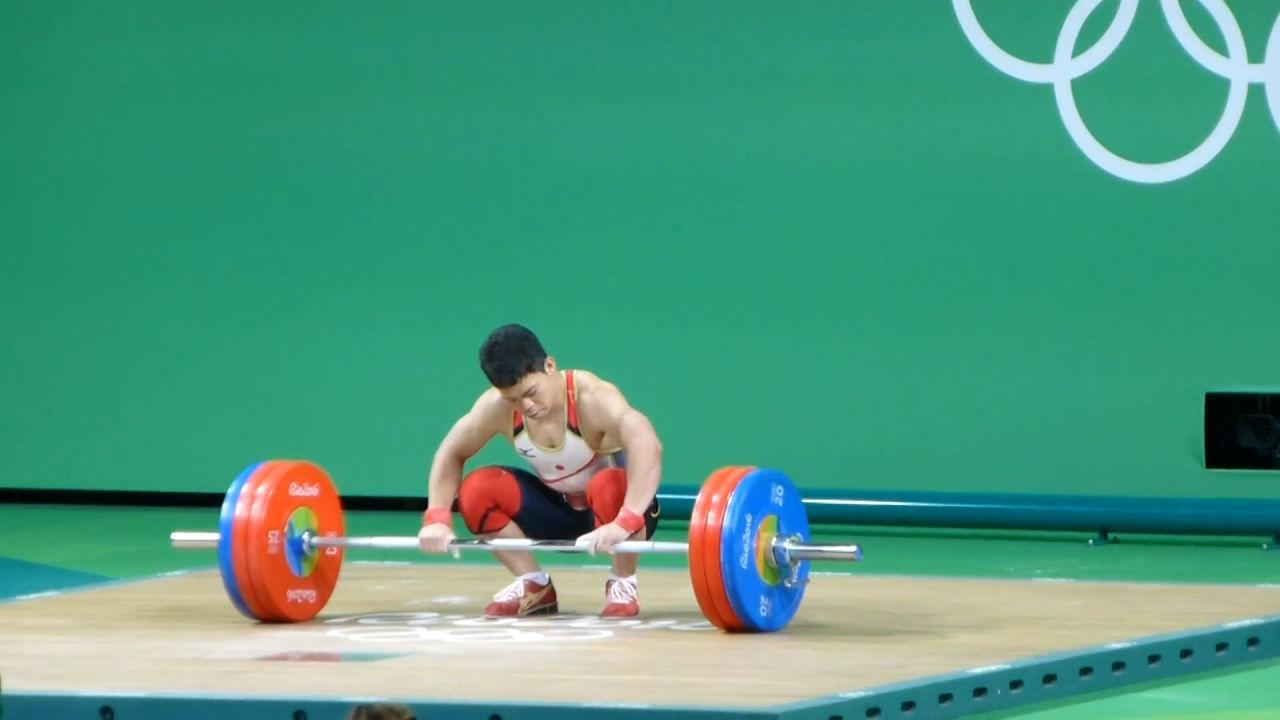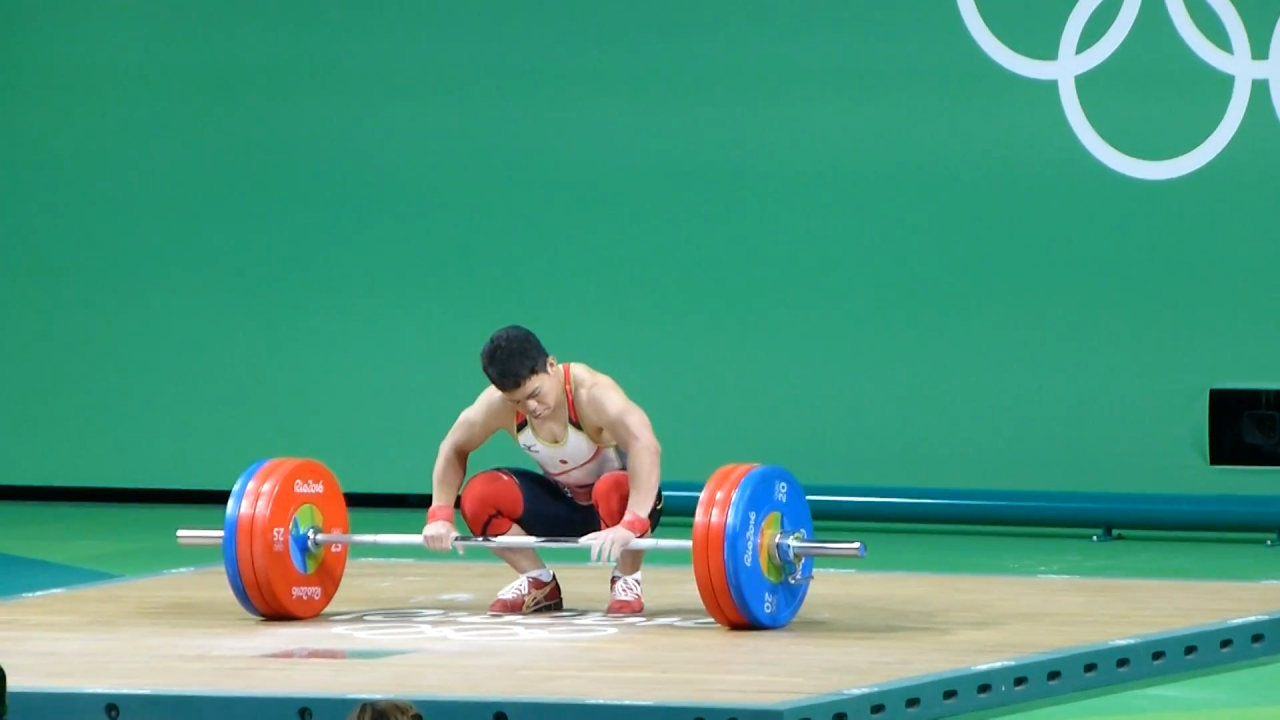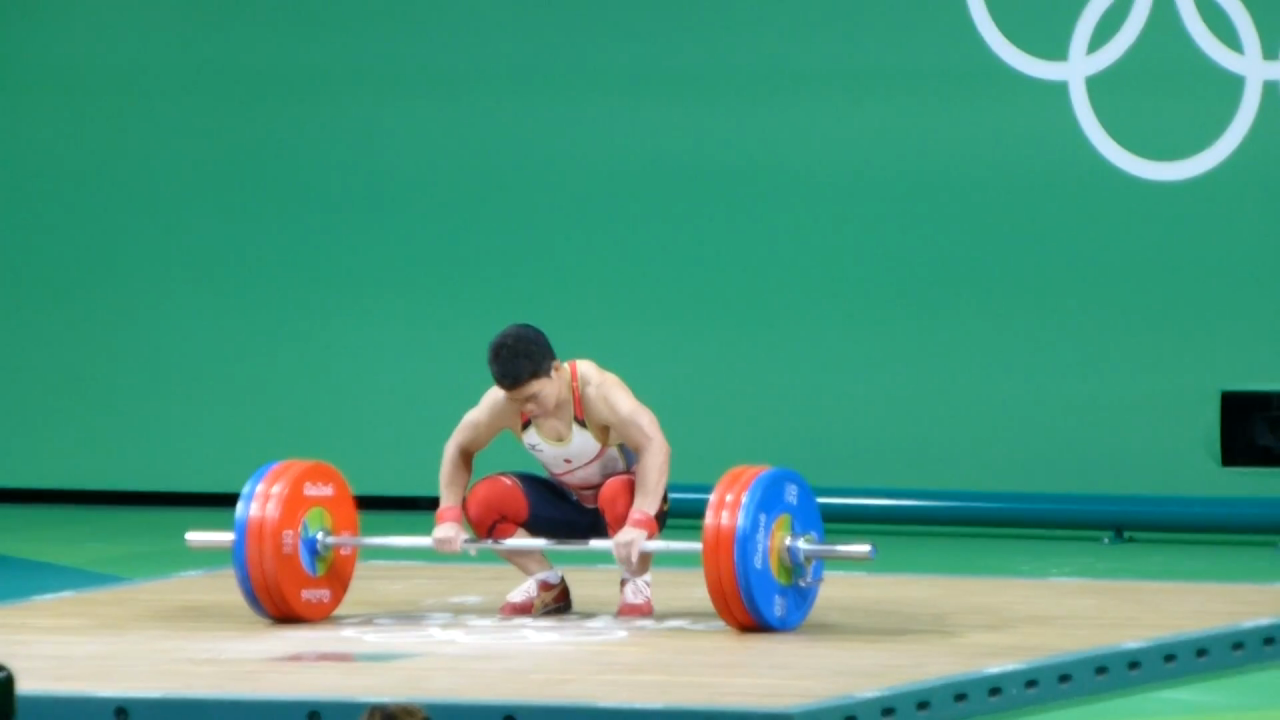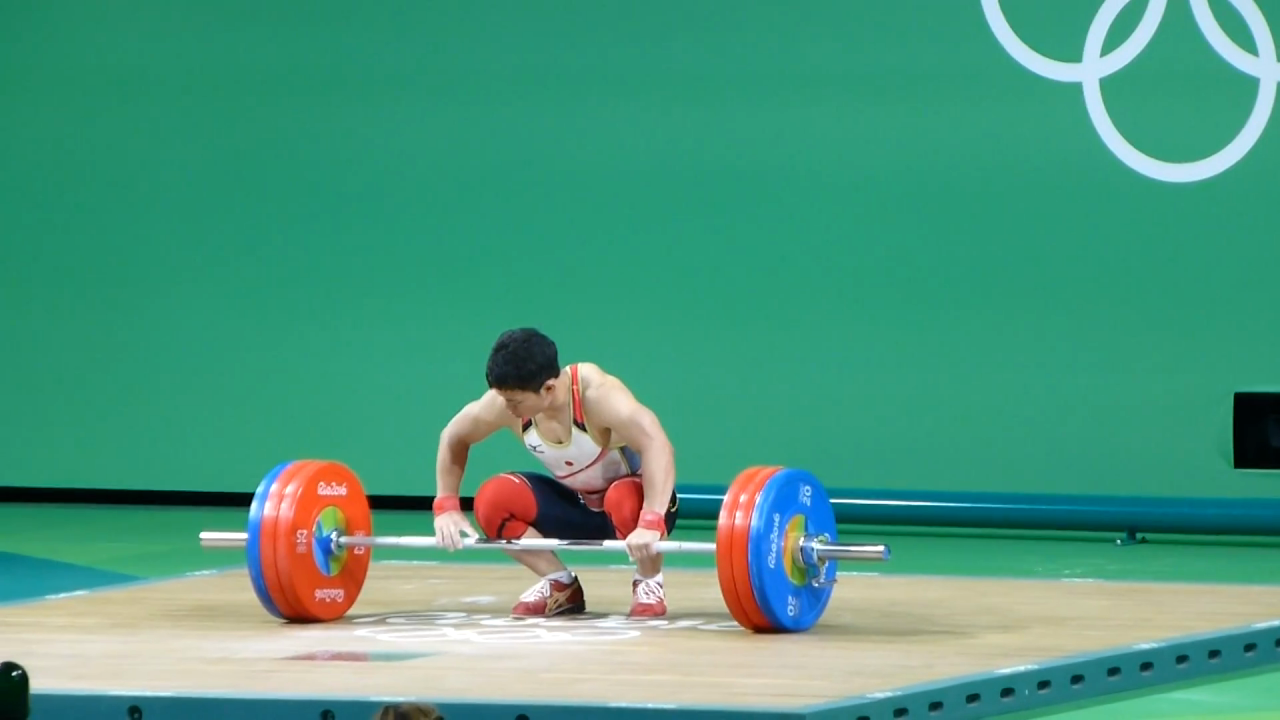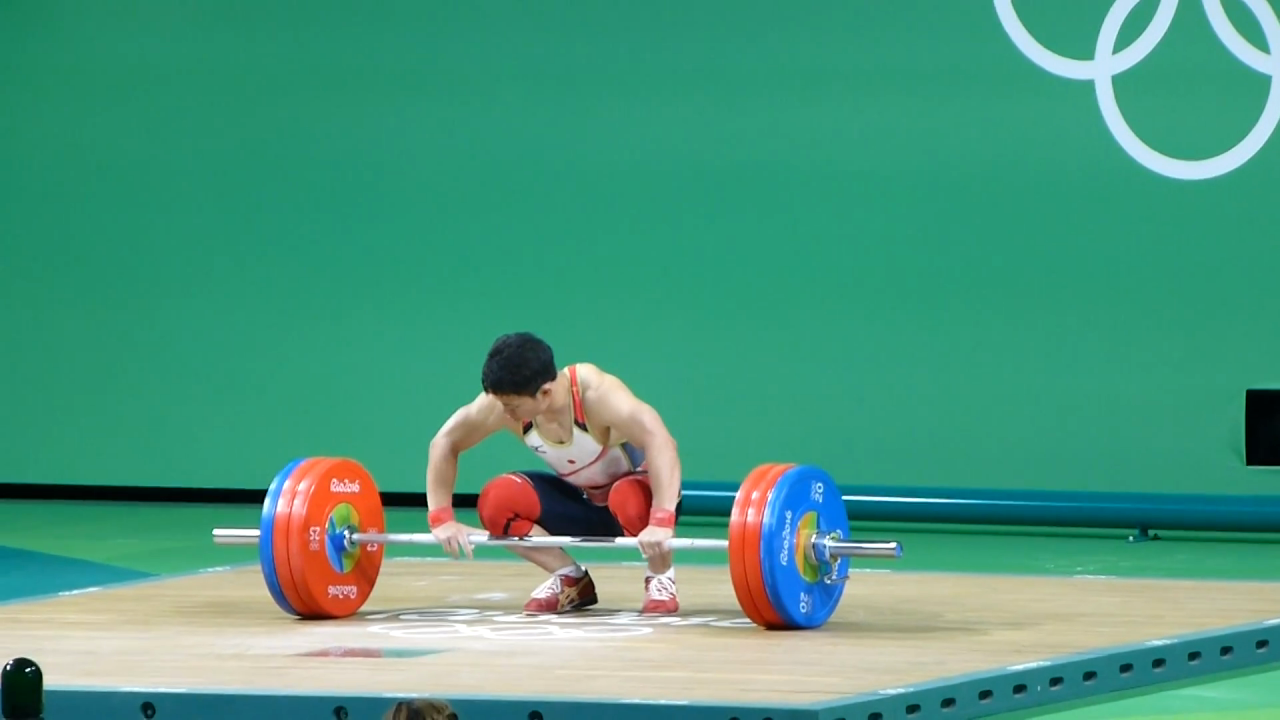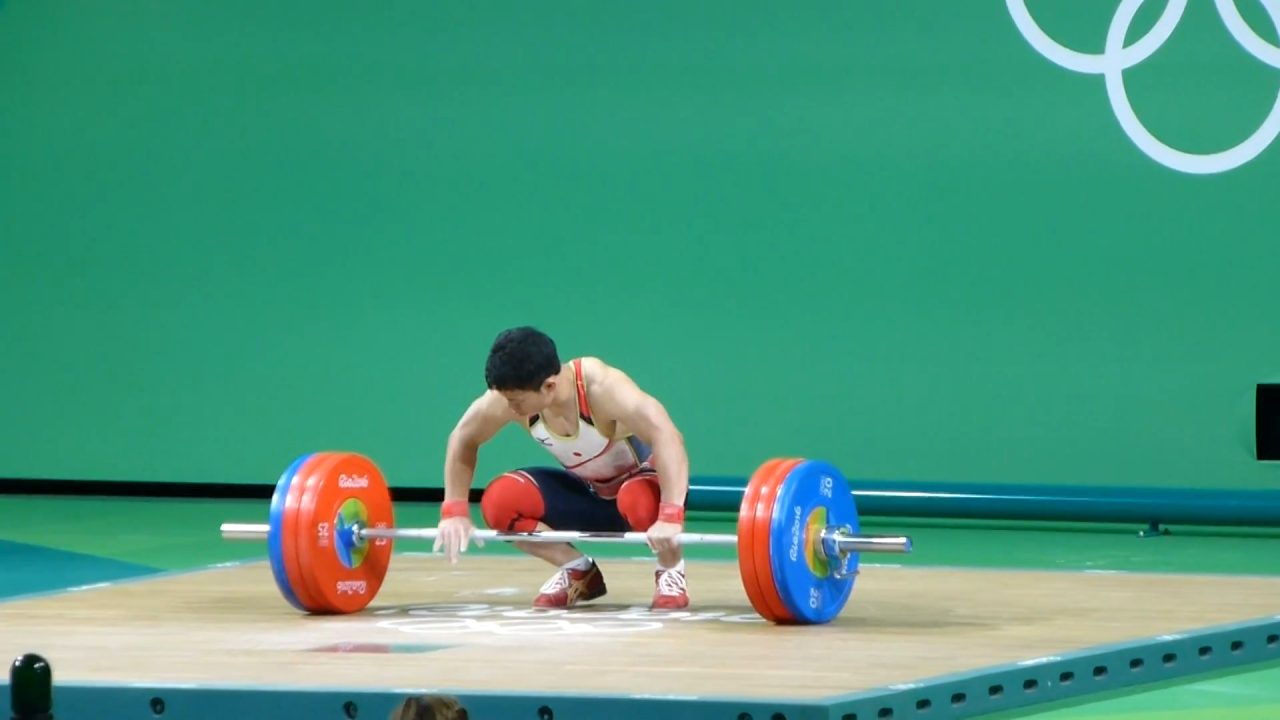
dt=0.3s
person 1, frame 1
left shoulder: (592, 396)
right shoulder: (496, 406)
left elbow: (648, 447)
right elbow: (451, 453)
left wrist: (624, 523)
right wrist: (436, 518)
left hip: (612, 507)
right hip: (560, 512)
left knee: (610, 487)
right knee: (477, 489)
left ankle: (623, 583)
right ankle: (535, 585)
person 1, frame 2
left shoulder: (591, 391)
right shoulder: (497, 403)
left elbow: (646, 445)
right elbow: (454, 449)
left wrist: (631, 525)
right wrist: (441, 516)
left hip: (616, 503)
right hip: (564, 505)
left knee: (615, 489)
right knee: (479, 495)
left ankle: (627, 579)
right ankle: (539, 582)
person 1, frame 3
left shoulder: (596, 389)
right shoulder: (505, 401)
left elbow: (655, 447)
right elbow: (460, 448)
left wrist: (638, 523)
right wrist: (449, 517)
left hip: (623, 501)
right hip: (570, 506)
left knee: (618, 494)
right knee: (484, 500)
left ankle: (637, 582)
right ankle: (548, 584)
person 1, frame 4
left shoulder: (597, 392)
right shoulder: (503, 402)
left elbow: (658, 447)
right elbow: (454, 438)
left wrist: (650, 523)
right wrist: (446, 508)
left hip: (631, 504)
right hip: (579, 508)
left knee: (624, 499)
right knee: (492, 499)
left ankle: (649, 583)
right ankle: (561, 585)
person 1, frame 5
left shoulder: (597, 392)
right shoulder: (500, 403)
left elbow: (661, 443)
right elbow: (444, 443)
left wrist: (662, 521)
right wrist: (442, 518)
left hip: (637, 492)
right hip: (583, 503)
left knee: (628, 498)
right knee: (497, 501)
left ankle: (660, 578)
right ankle: (571, 579)
person 1, frame 6
left shoulder: (601, 386)
right shoulder: (508, 396)
left elbow: (668, 437)
right elbow: (464, 439)
left wrist: (670, 516)
right wrist: (454, 512)
left hip: (645, 484)
right hip: (590, 496)
left knee: (639, 500)
right knee: (501, 499)
left ankle: (670, 572)
right ankle: (579, 571)
